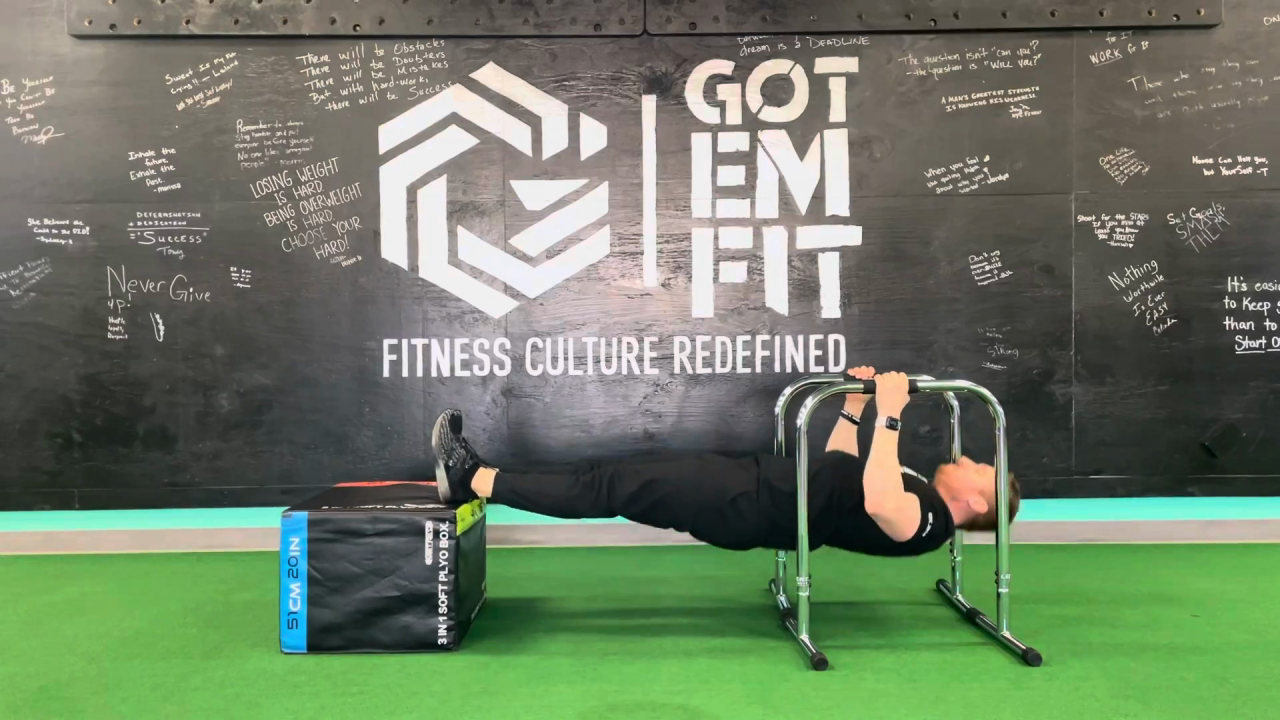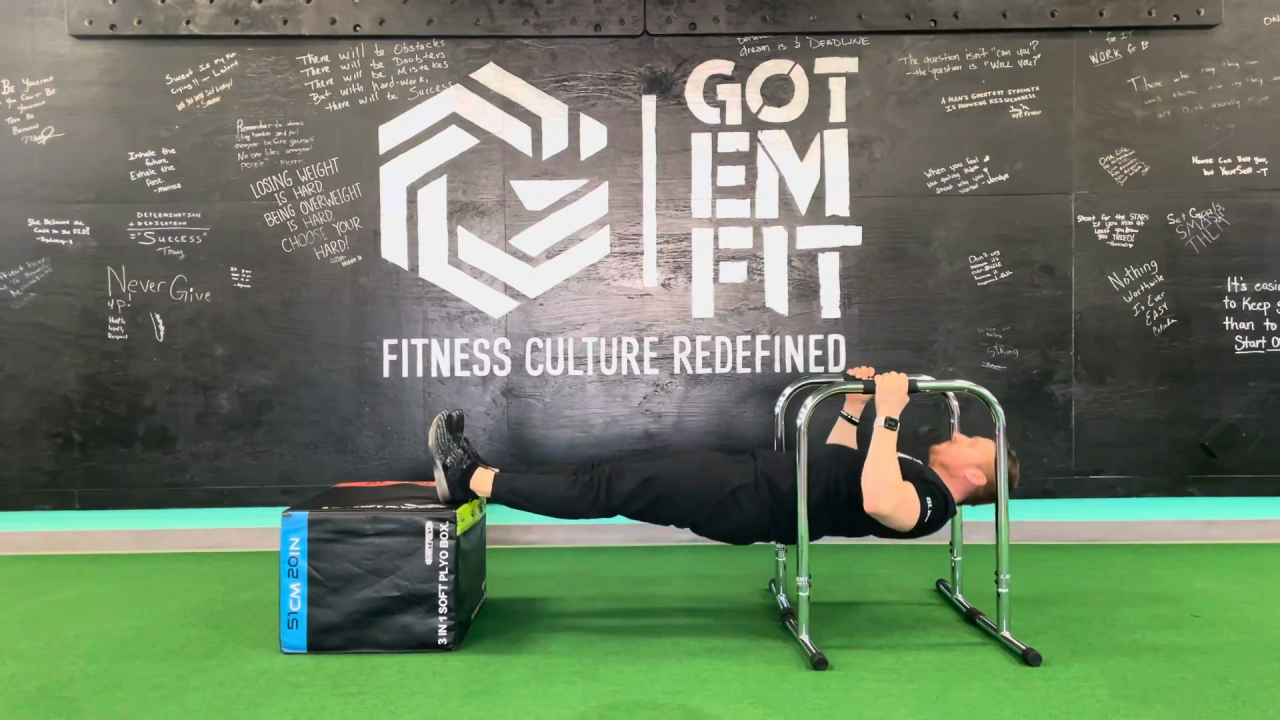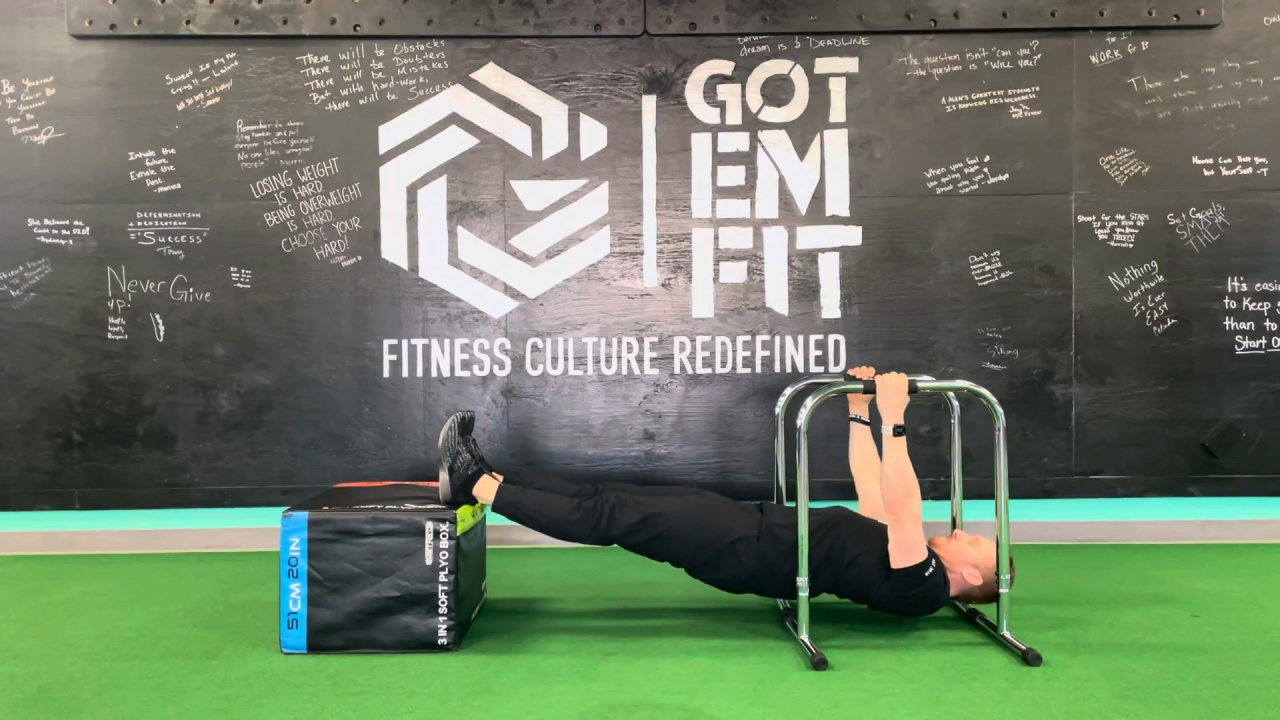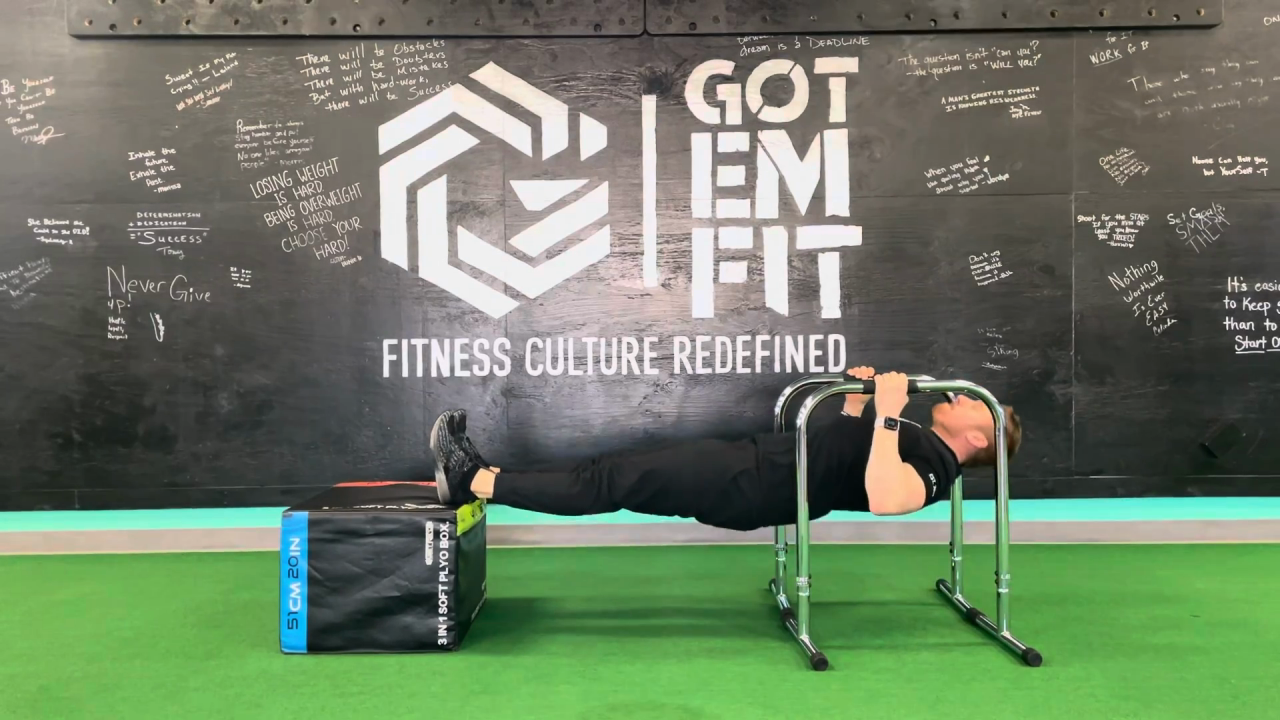
dt=1s
person 1, frame 1
left shoulder: (925, 524)
right shoulder: (921, 497)
left elbow: (876, 501)
left wrist: (889, 417)
right wrist: (855, 406)
left hip: (747, 505)
right hip: (751, 478)
left knee: (609, 491)
right knee: (613, 477)
left ankle: (474, 479)
right ankle: (474, 474)
person 1, frame 2
left shoulder: (925, 503)
right shoulder: (918, 478)
left elbow: (874, 499)
left wrist: (887, 414)
right wrist: (856, 406)
left hip: (745, 500)
right hip: (750, 474)
left knee: (606, 490)
right knee: (610, 478)
left ankle: (472, 479)
right ankle: (477, 473)
person 1, frame 3
left shoulder: (918, 586)
right shoulder: (907, 558)
left elbow: (903, 505)
right elbow: (872, 488)
left wrist: (893, 419)
right wrist: (859, 412)
left hip: (744, 550)
right hip: (750, 522)
left knee: (606, 519)
right knee: (610, 501)
left ankle: (477, 484)
right ankle: (480, 478)
person 1, frame 4
left shoulder: (931, 469)
right shoulder: (919, 448)
left elbow: (882, 498)
left wrist: (887, 414)
right wrist: (856, 403)
left hip: (750, 486)
right hip: (749, 461)
left knee: (609, 486)
right knee: (610, 471)
left ankle: (475, 481)
right ankle: (481, 475)
